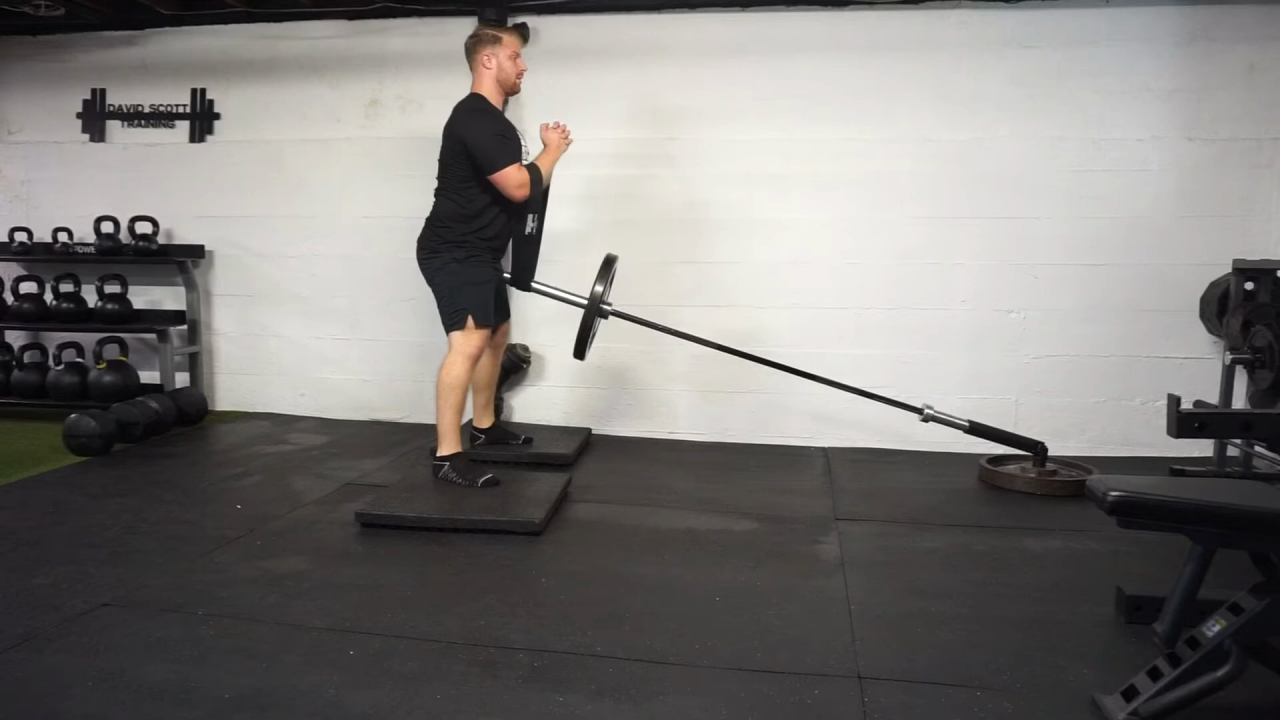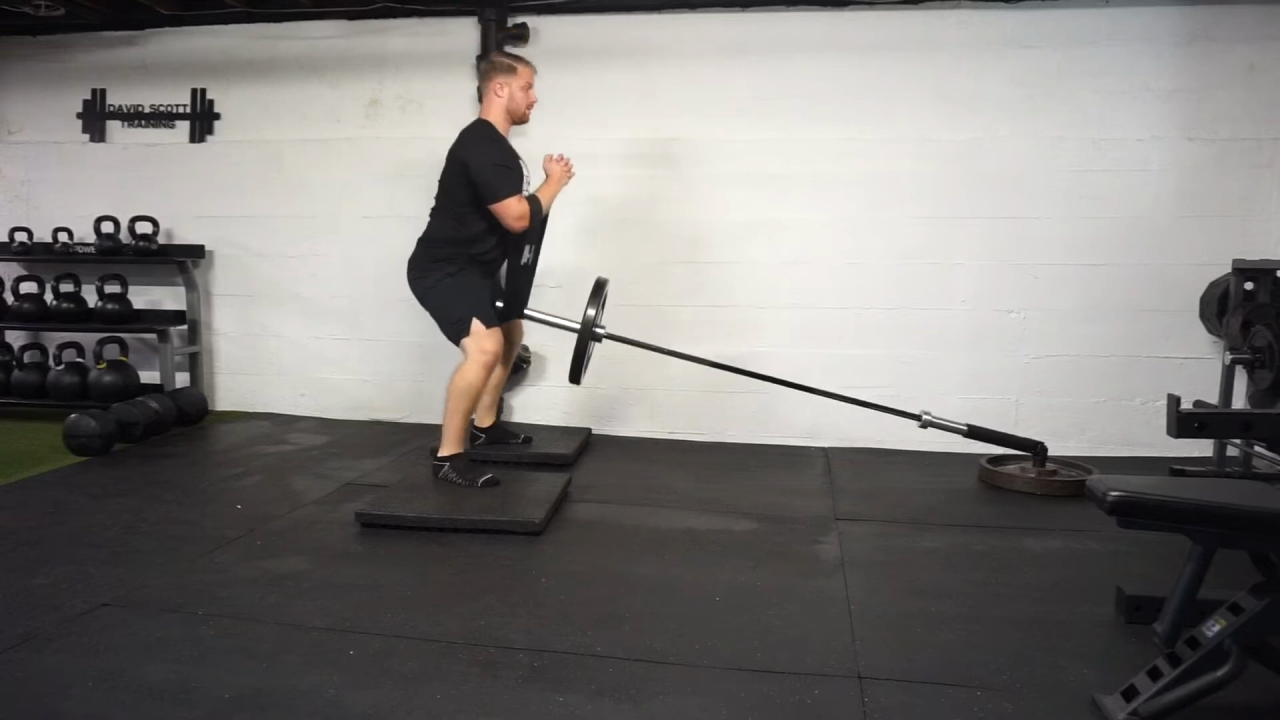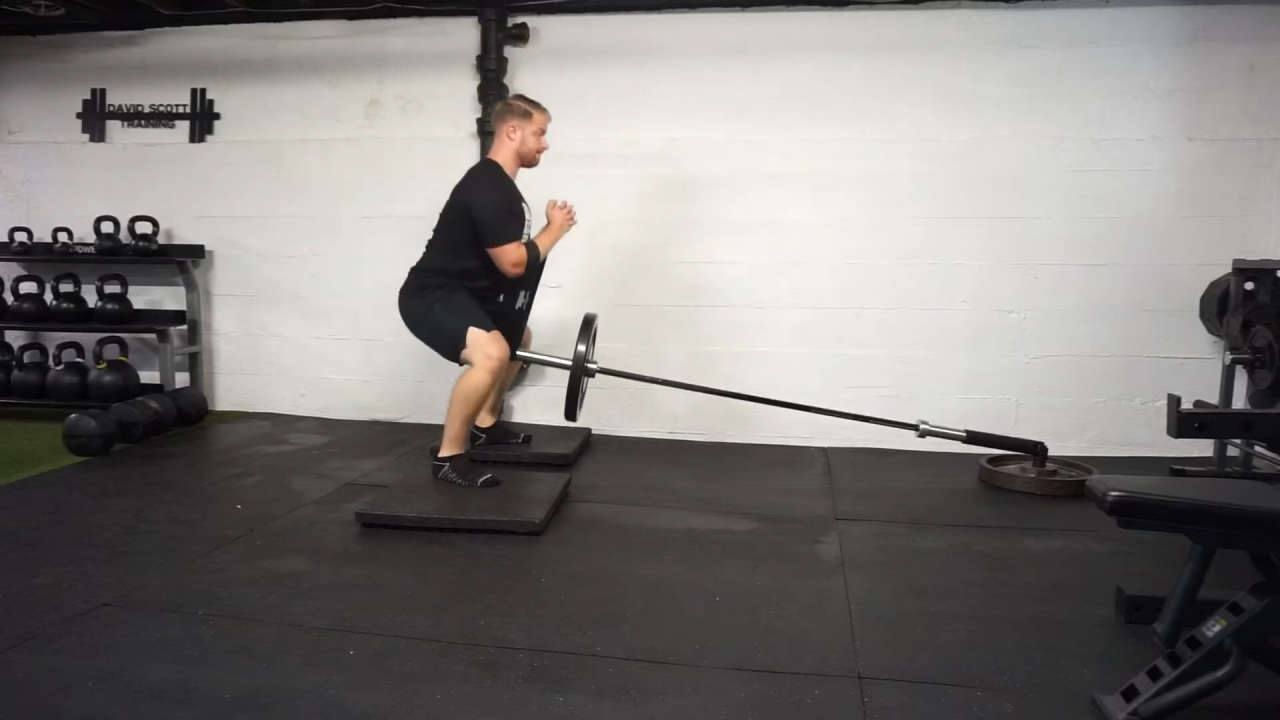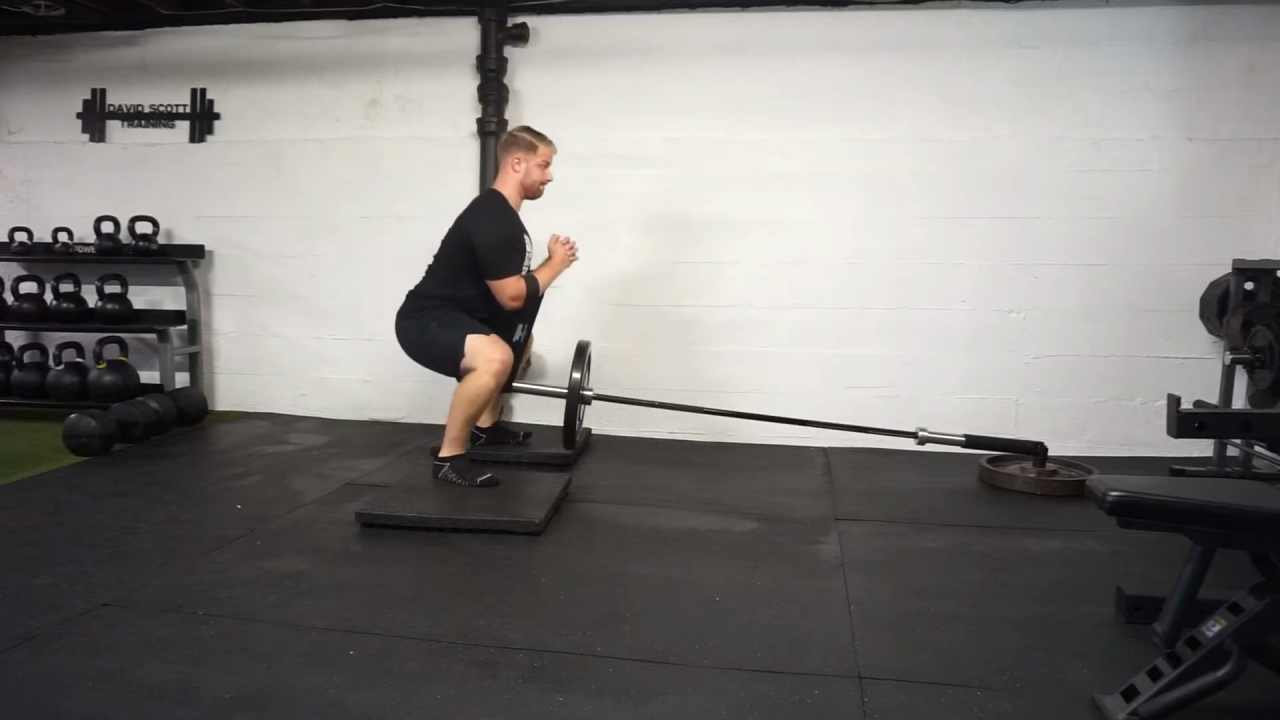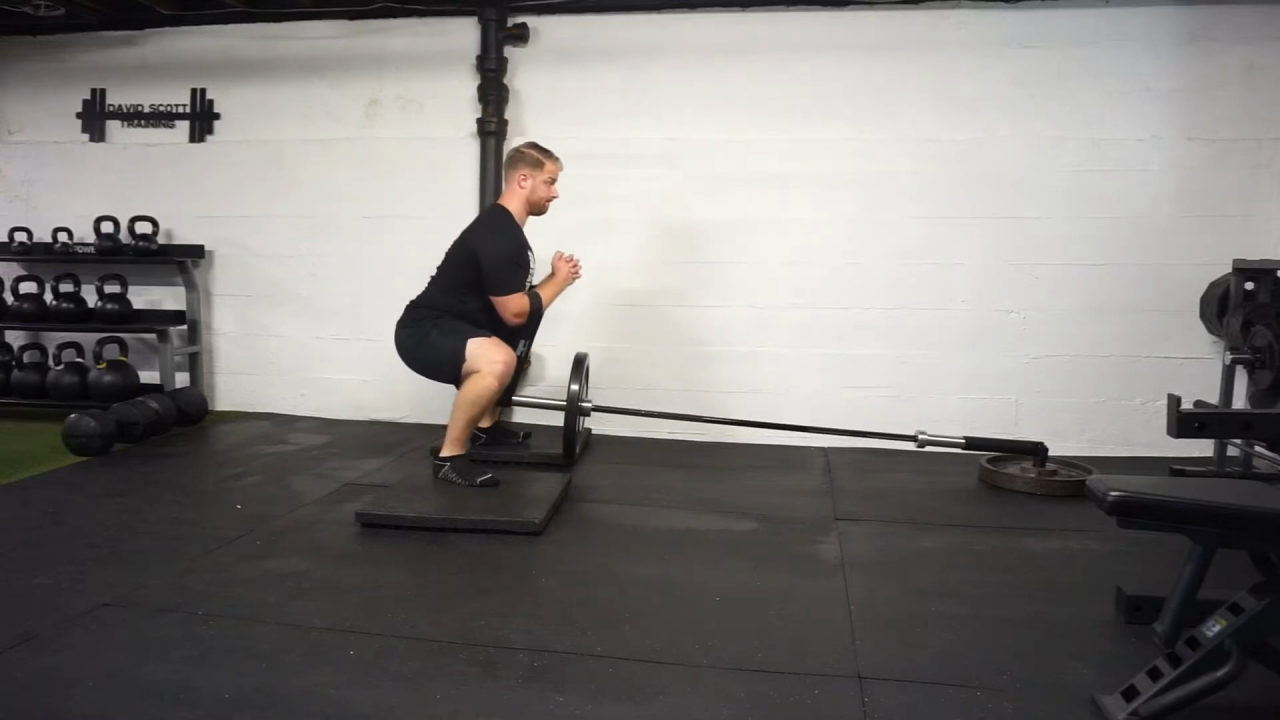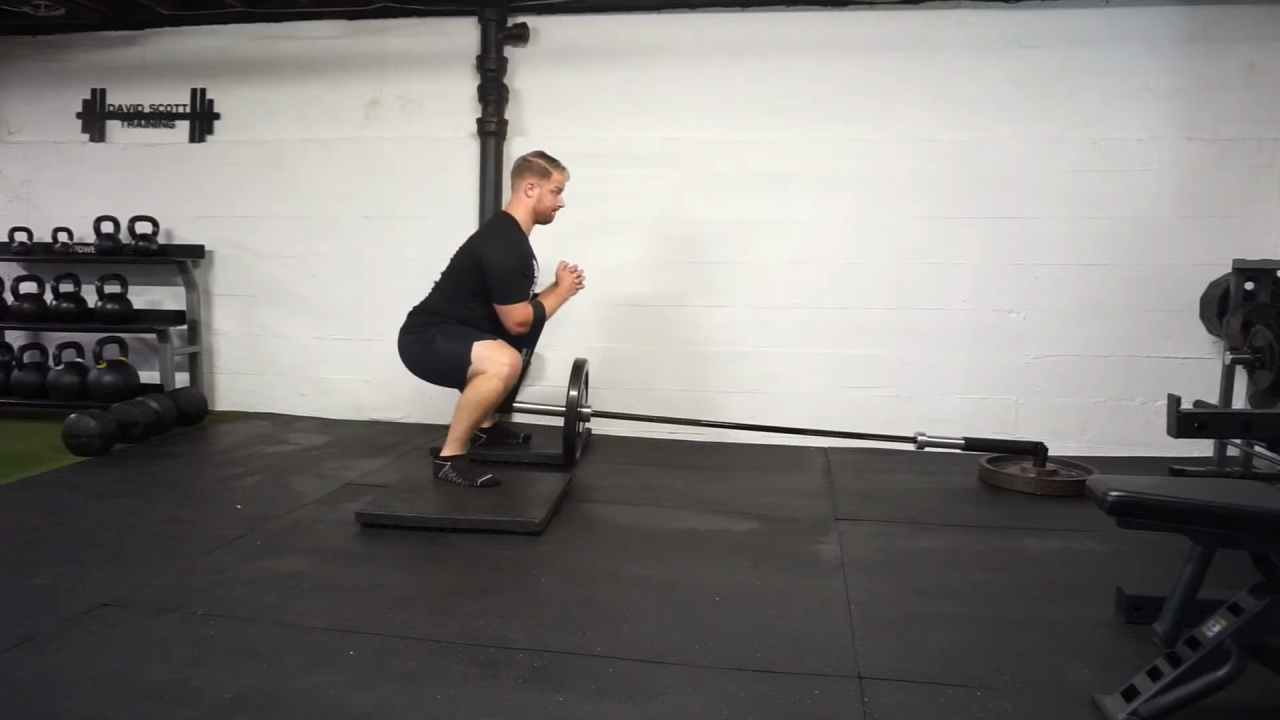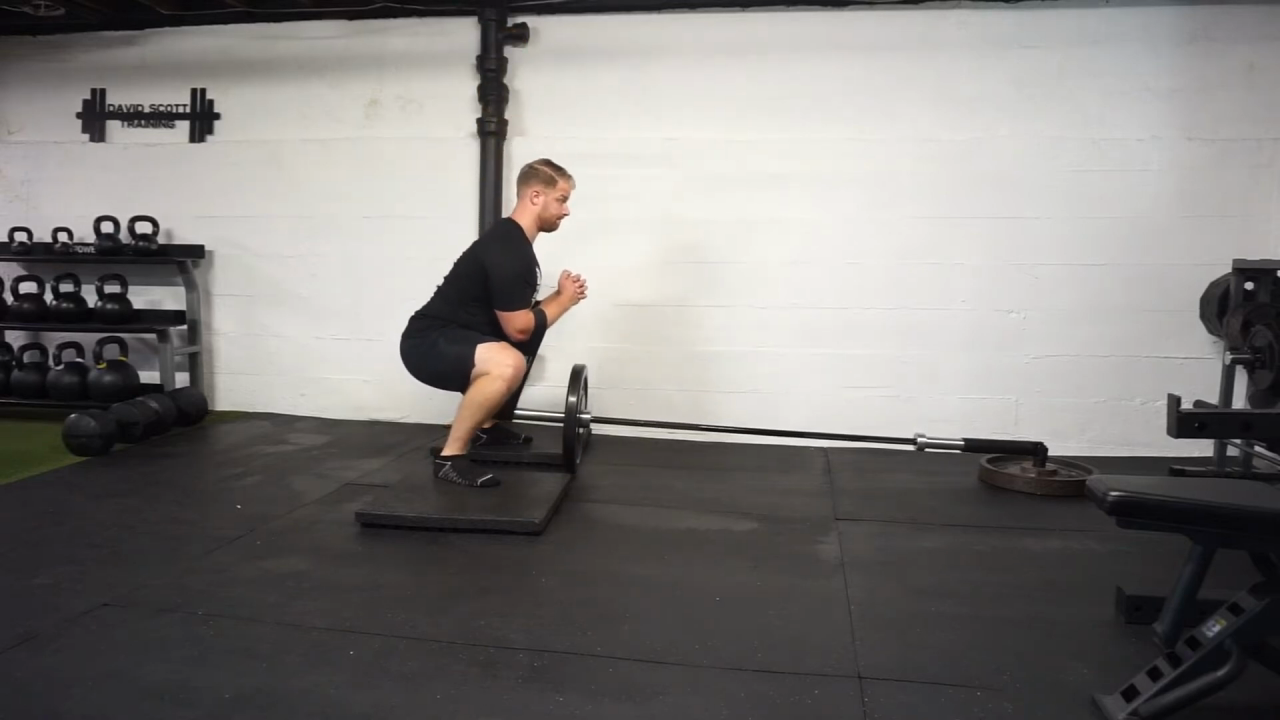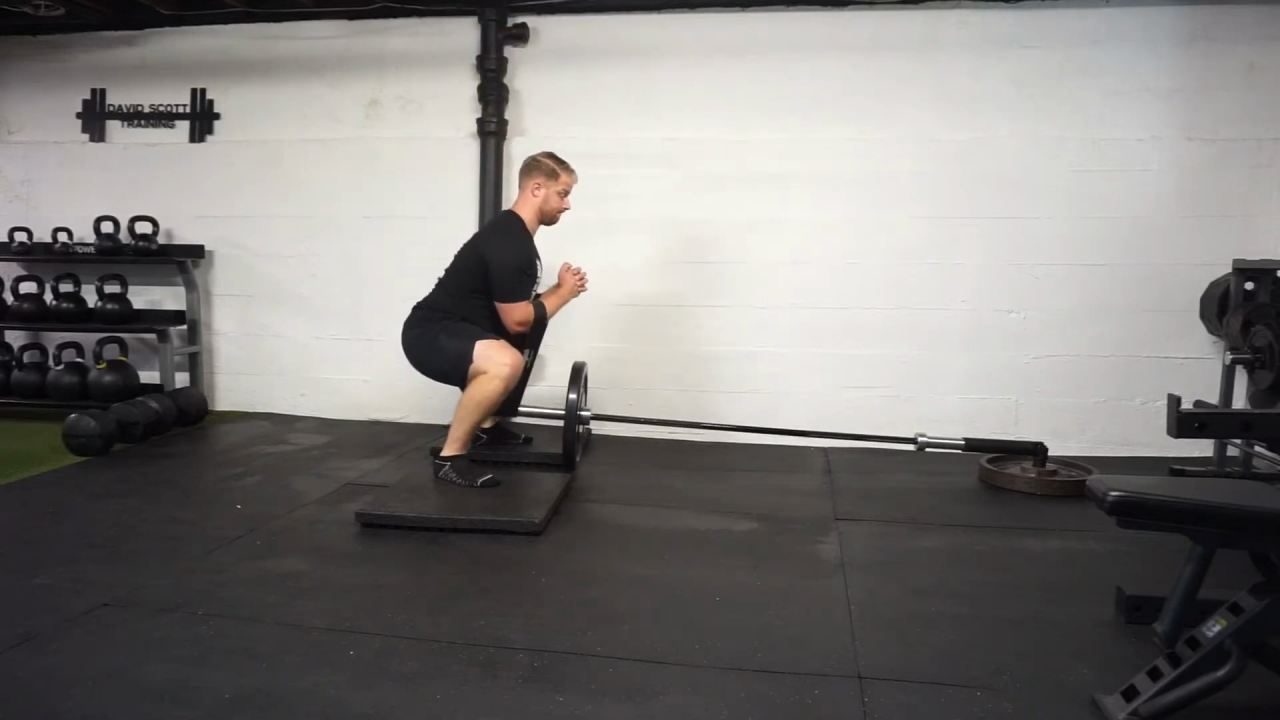
dt=0.4s
person 1, frame 1
left shoulder: (489, 117)
right shoulder: (475, 118)
right elbow: (519, 186)
right wrist: (553, 149)
left hip: (478, 251)
right hip: (456, 252)
left knee: (495, 335)
right knee: (468, 343)
left ankle: (484, 427)
right ankle: (448, 456)
person 1, frame 2
left shoulder: (493, 142)
right shoulder: (481, 146)
left elbow: (513, 213)
right elbow: (517, 218)
right wrist: (555, 180)
left hip: (472, 265)
right hip: (443, 268)
left knee: (509, 335)
right knee: (485, 347)
left ankle: (485, 425)
right ankle: (449, 456)
person 1, frame 3
left shoulder: (499, 183)
right shoulder: (488, 189)
left elbow: (511, 258)
right elbow: (514, 263)
right wrist: (556, 228)
left hip: (465, 291)
right hip: (431, 296)
left knee: (517, 339)
right knee: (491, 353)
left ankle: (485, 425)
right ankle: (449, 457)
person 1, frame 4
left shoulder: (502, 214)
right shoulder: (491, 221)
left elbow: (510, 289)
right elbow: (512, 296)
right wrist: (557, 263)
left hip: (458, 313)
right hip: (426, 321)
right knee: (495, 358)
left ankle: (485, 426)
right ankle: (449, 458)
person 1, frame 5
left shoulder: (506, 228)
right shoulder: (497, 237)
left elbow: (513, 303)
right elbow: (515, 313)
left wrist: (556, 278)
right wrist: (561, 280)
left hip: (452, 325)
right hip: (423, 333)
left knee: (517, 349)
right knee: (499, 361)
left ankle: (485, 426)
right ankle: (450, 458)
person 1, frame 6
left shoulder: (510, 235)
right shoulder: (504, 245)
left elbow: (516, 311)
right elbow: (518, 321)
left wrist: (559, 287)
right wrist: (564, 290)
left hip: (452, 331)
right hip: (427, 338)
left knee: (520, 351)
right knee: (505, 363)
left ankle: (486, 427)
right ankle: (450, 457)
person 1, frame 7
left shoulder: (514, 241)
right shoulder: (508, 252)
left elbow: (517, 319)
right elbow: (518, 328)
left wrist: (561, 296)
right wrist: (566, 299)
left hip: (451, 335)
right hip: (428, 343)
left knee: (525, 351)
right knee: (509, 364)
left ankle: (485, 426)
right ankle: (451, 457)
person 1, frame 8
left shoulder: (514, 234)
right shoulder: (508, 244)
left elbow: (516, 311)
right elbow: (517, 320)
left wrist: (561, 289)
right wrist: (566, 292)
left hip: (453, 327)
right hip: (430, 335)
left knee: (514, 354)
right knee: (506, 363)
left ankle: (486, 427)
right ankle: (451, 457)
